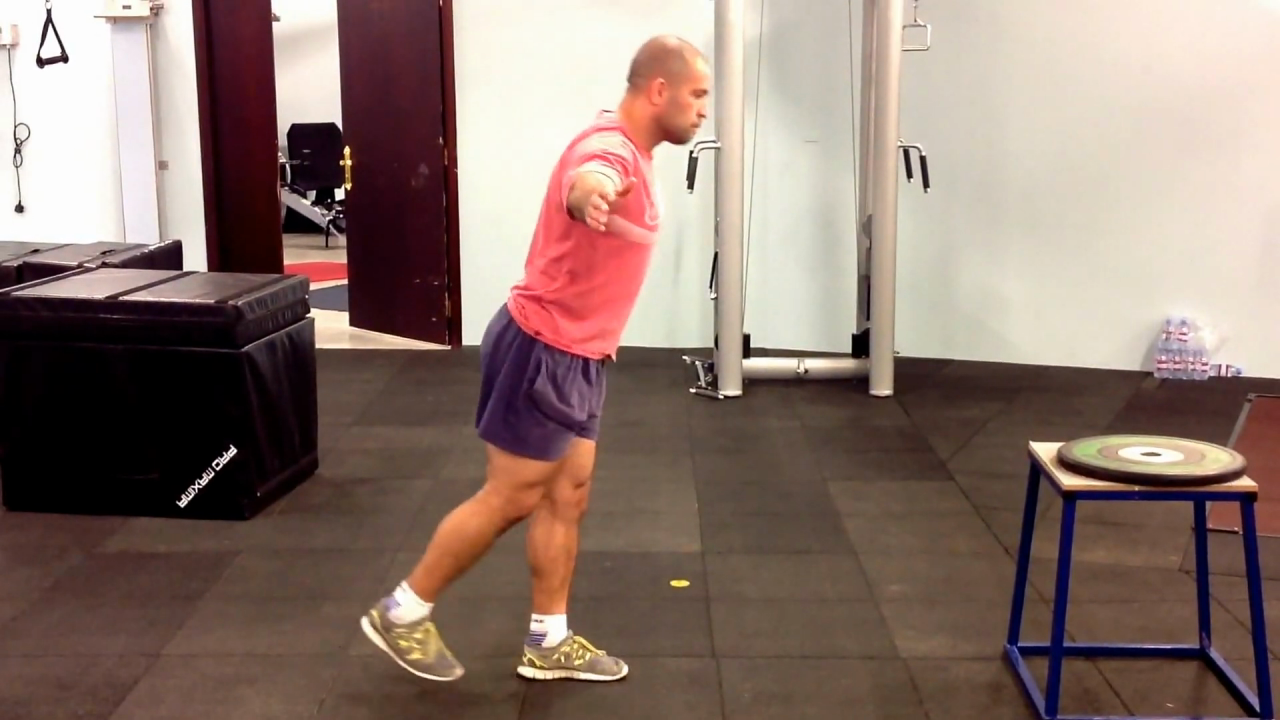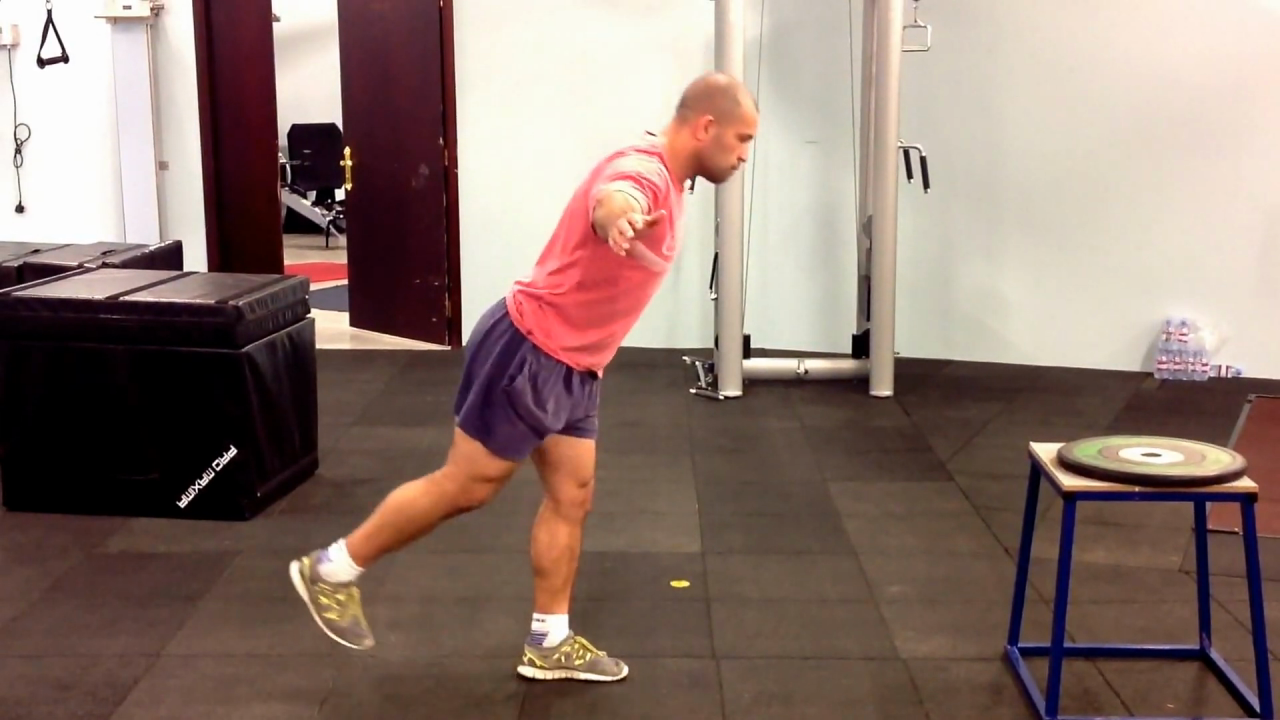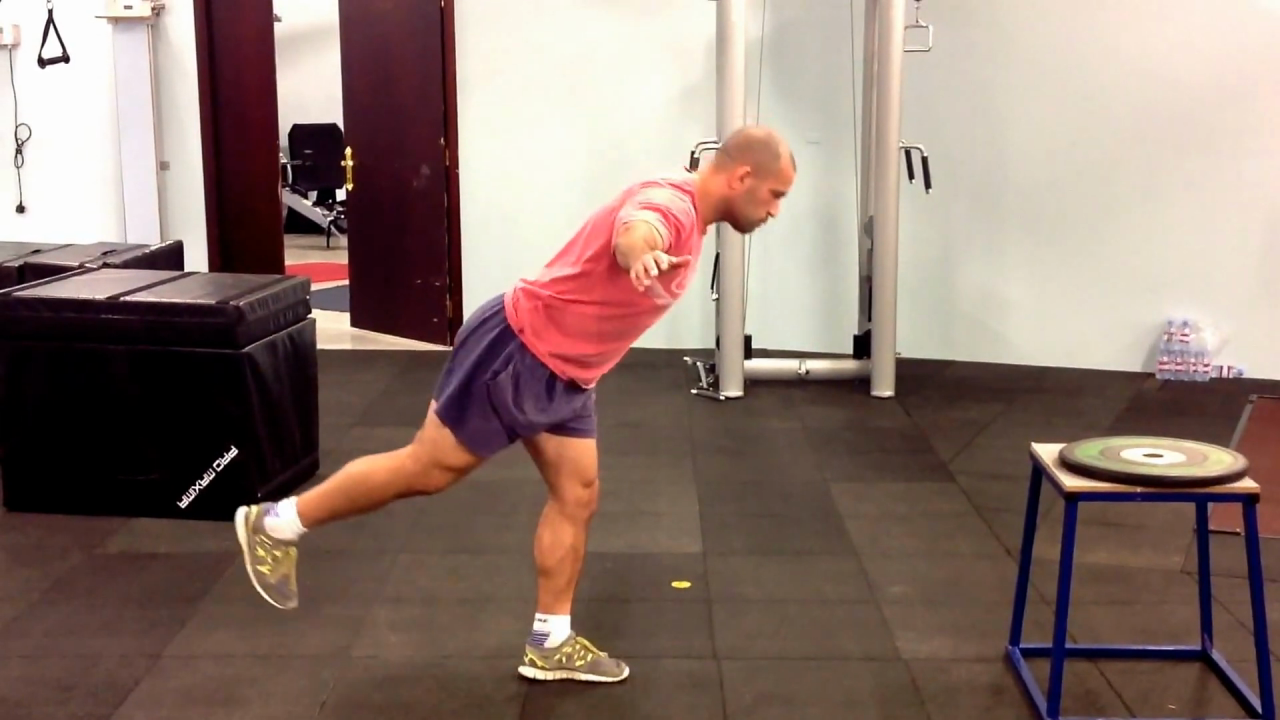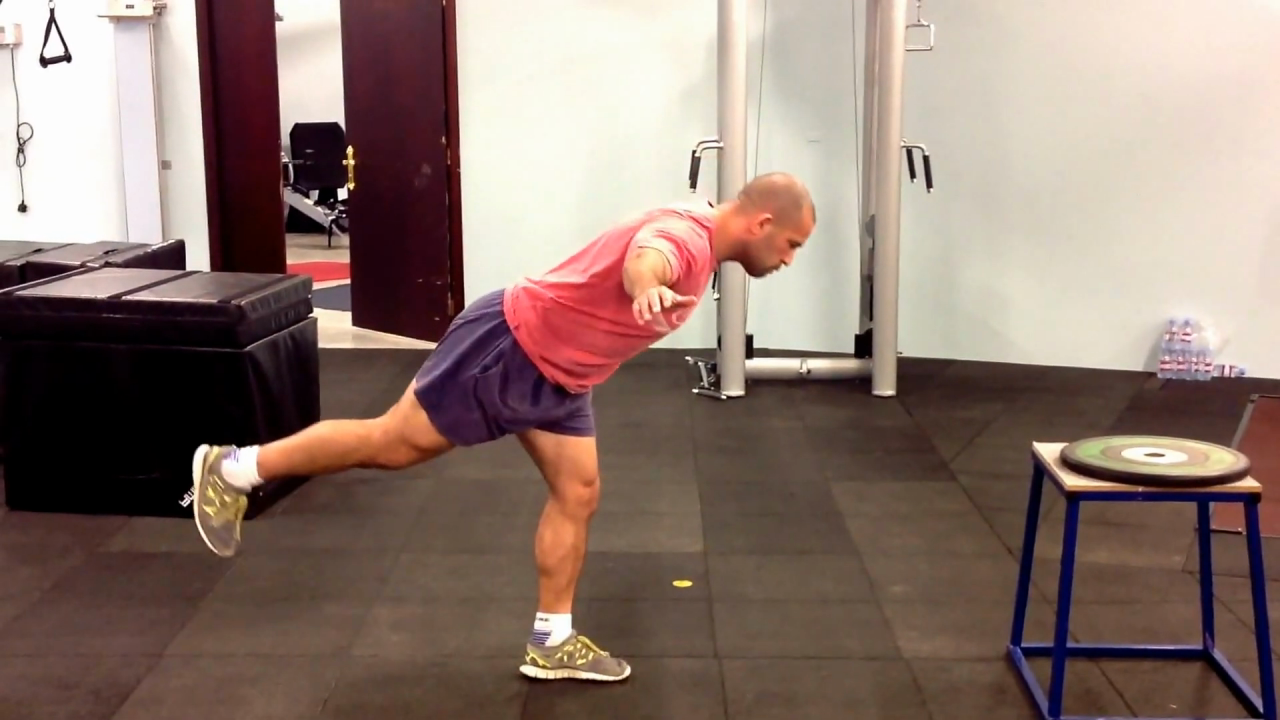
dt=0.4s
person 1, frame 1
left shoulder: (628, 148)
right shoulder: (608, 151)
right elbow: (588, 181)
right wrist: (590, 195)
left hip: (576, 354)
right hip: (542, 350)
left knee: (567, 496)
right knee: (510, 499)
left ankle: (548, 642)
right ankle: (399, 614)
person 1, frame 2
left shoulder: (663, 173)
right shoulder: (643, 172)
right elbow: (611, 198)
right wrist: (619, 215)
left hip: (571, 364)
right hip: (529, 352)
left knee: (571, 497)
right knee: (464, 487)
left ankle: (549, 643)
right ankle: (330, 570)
person 1, frame 3
left shoulder: (689, 212)
right shoulder: (670, 206)
right elbow: (635, 227)
right wrist: (641, 252)
left hip: (564, 371)
right hip: (517, 351)
left knee: (577, 496)
right knee: (427, 470)
left ankle: (550, 644)
right ankle: (277, 524)
person 1, frame 4
left shoulder: (702, 235)
right shoulder: (687, 237)
right elbow: (646, 254)
right wrist: (648, 285)
left hip: (556, 371)
right hip: (510, 348)
left knee: (577, 494)
right knee: (393, 444)
left ankle: (551, 645)
right ankle: (235, 470)
